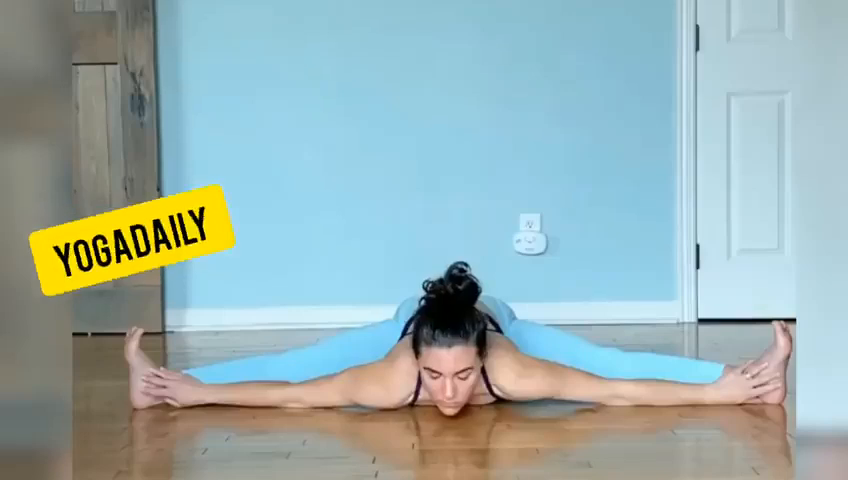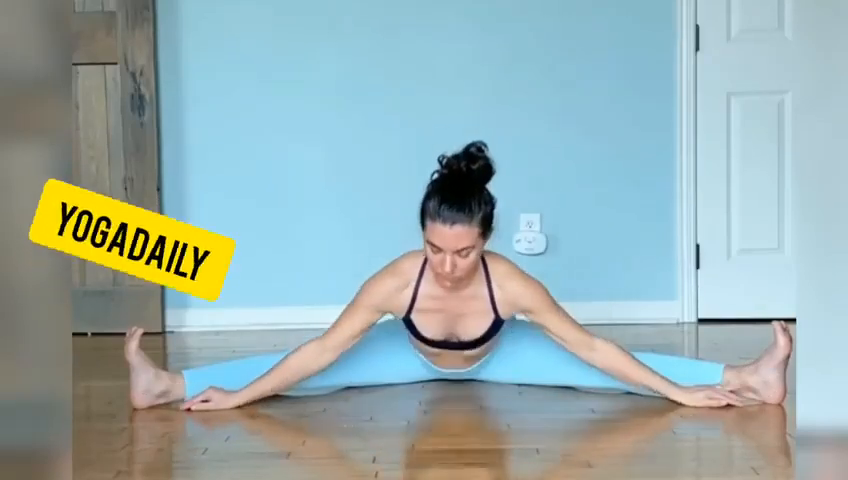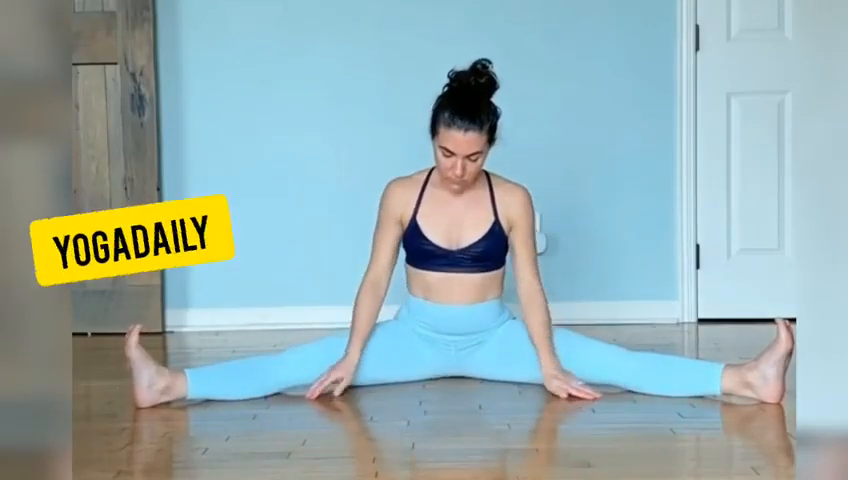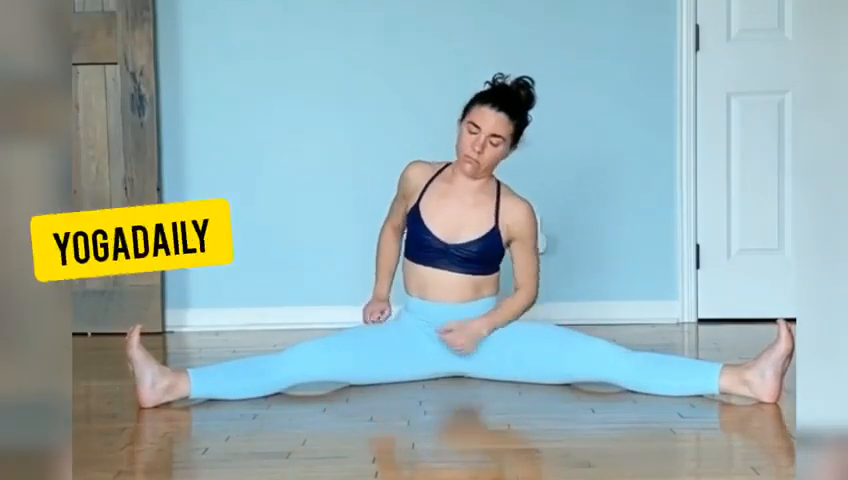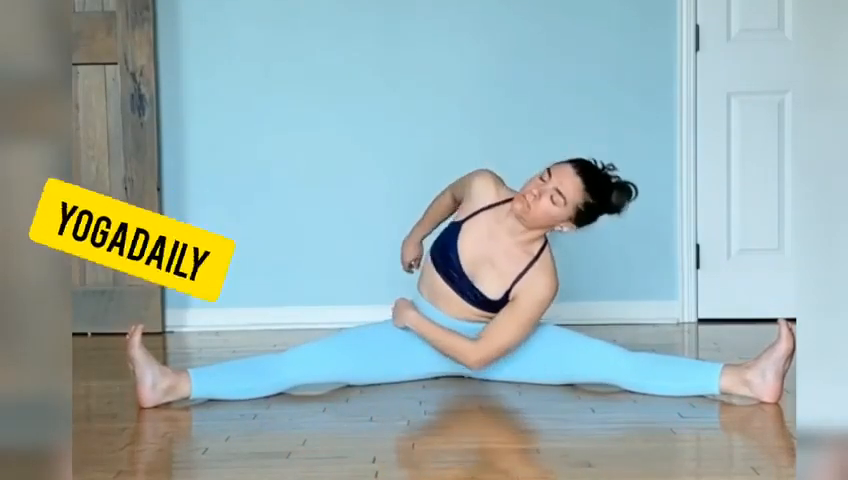
dt=1s
person 1, frame 1
left shoulder: (511, 371)
right shoulder: (391, 379)
left elbow: (622, 384)
right elbow: (290, 387)
left wrist: (721, 391)
right wrist: (196, 392)
left hip: (500, 321)
right hip: (407, 322)
left knee: (607, 356)
right knee: (300, 359)
left ankle: (746, 380)
right ankle: (170, 382)
person 1, frame 2
left shoulder: (511, 284)
right shoulder: (396, 282)
left elbow: (592, 345)
right elbow: (318, 350)
left wrist: (684, 395)
right wrist: (237, 397)
left hip: (494, 356)
right hip: (412, 354)
left knee: (594, 370)
right knee: (319, 373)
person 1, frame 3
left shoulder: (512, 199)
right shoulder: (401, 194)
left elbow: (530, 286)
right elbow: (375, 279)
left wrist: (551, 366)
right wrist: (350, 359)
left hip: (492, 337)
right hip: (416, 336)
left knee: (605, 362)
right knee: (298, 365)
left ankle: (743, 379)
right ankle: (171, 383)
person 1, frame 4
left shoulder: (514, 210)
right shoulder: (417, 176)
left elbow: (528, 287)
right elbow: (391, 230)
left wrist: (486, 326)
right wrist: (380, 294)
left hip: (486, 334)
right hip: (413, 332)
left knee: (602, 359)
right knee: (301, 363)
left ankle: (742, 378)
right ankle: (175, 383)
person 1, frame 5
left shoulder: (539, 278)
right shoulder: (484, 187)
left elbow: (479, 355)
right elbow: (449, 195)
left wrist: (412, 319)
right wrist: (415, 236)
left hip: (478, 348)
right hip: (418, 334)
left knee: (611, 362)
right knee: (303, 363)
left ankle: (742, 379)
right ankle: (175, 384)
